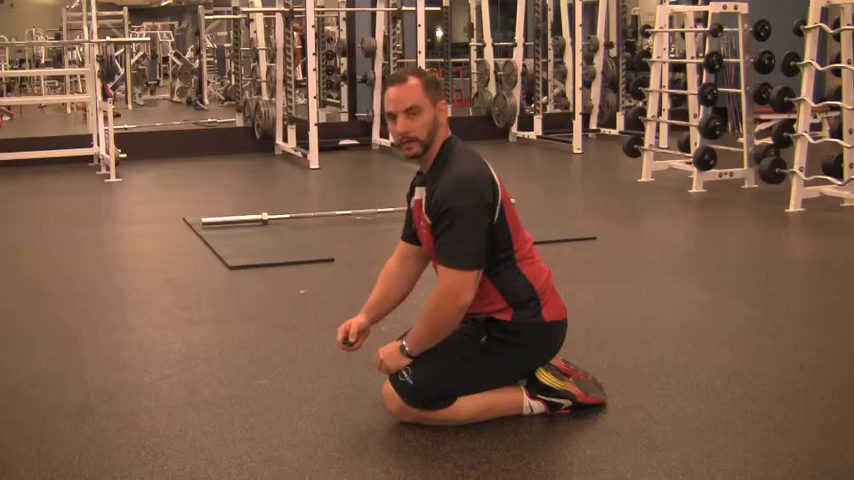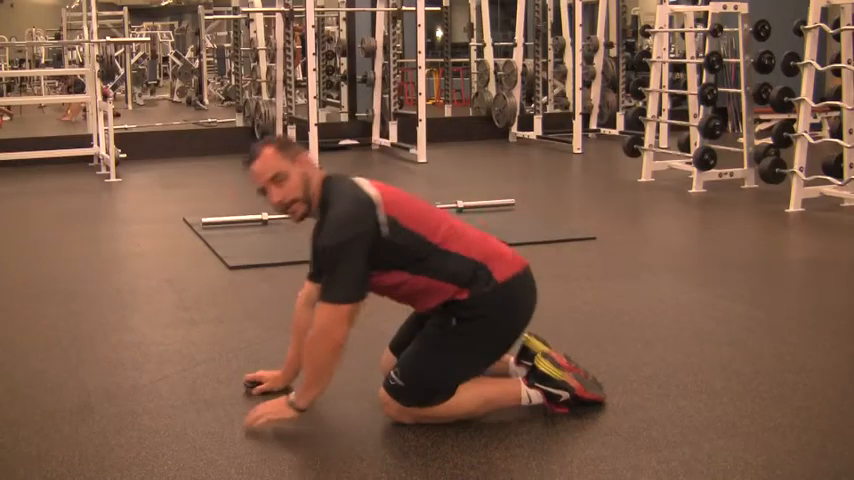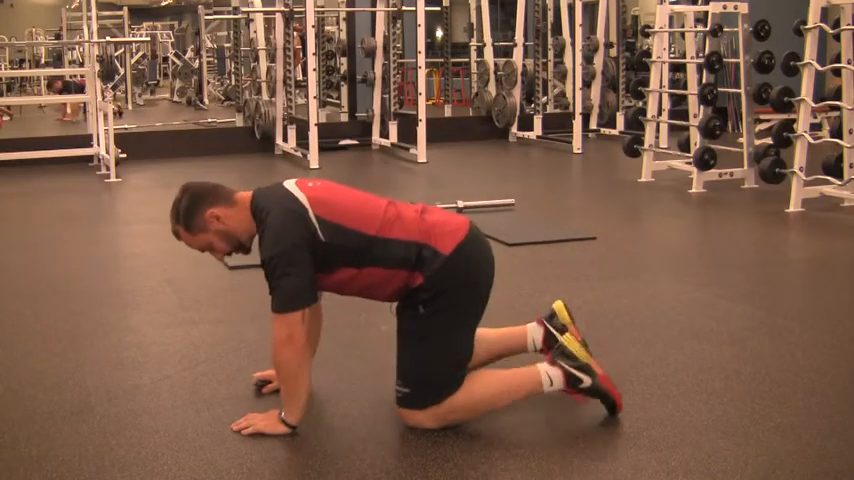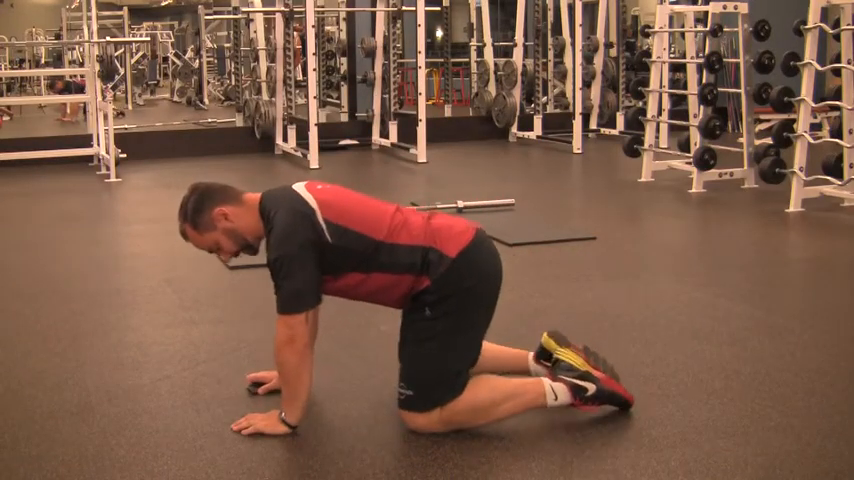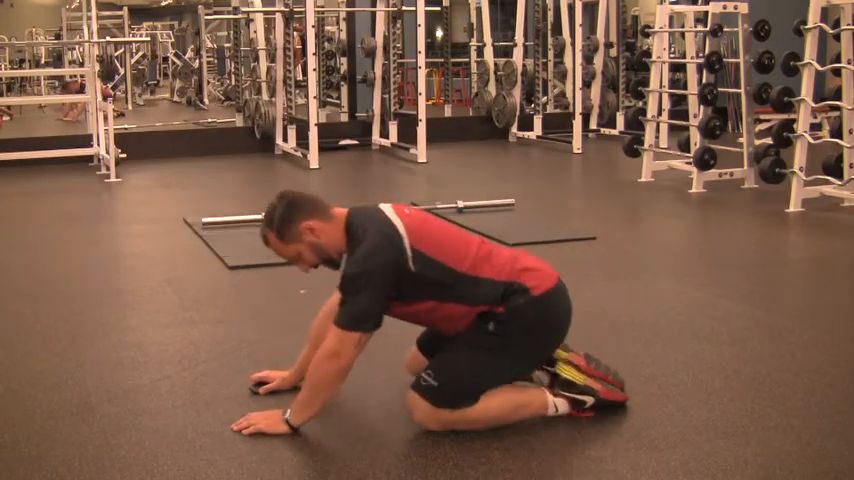
dt=1s
person 1, frame 1
left shoulder: (460, 183)
right shoulder: (427, 178)
left elbow: (456, 295)
right elbow: (407, 260)
left wrist: (406, 349)
right wrist: (365, 317)
left hip: (520, 324)
right hip: (497, 312)
left knee: (401, 399)
right knee: (409, 364)
left ankle: (537, 394)
right ankle: (523, 367)
person 1, frame 2
left shoulder: (345, 220)
right shoulder: (339, 201)
left elbow: (332, 329)
right elbow: (311, 301)
left wrist: (295, 402)
right wrist: (288, 371)
left hip: (493, 293)
right hip: (489, 282)
left knee: (402, 402)
right knee: (393, 364)
left ankle: (538, 385)
right ankle: (518, 362)
person 1, frame 3
left shoulder: (280, 233)
right shoulder: (280, 203)
left elbow: (291, 334)
right elbow: (309, 304)
left wrist: (288, 416)
right wrist: (293, 373)
left hip: (449, 267)
right hip: (452, 249)
left knee: (421, 409)
right knee: (434, 356)
left ankle: (558, 373)
right ankle: (543, 333)
person 1, frame 4
left shoulder: (287, 232)
right shoulder: (288, 205)
left elbow: (294, 336)
right elbow: (305, 312)
left wrist: (288, 417)
right wrist: (290, 374)
left hip: (457, 273)
right hip: (462, 256)
left knee: (421, 413)
right knee: (422, 364)
left ankle: (563, 386)
right ankle: (543, 360)
person 1, frame 5
left shoulder: (373, 251)
right shoulder: (367, 224)
left elbow: (338, 354)
right elbow: (335, 311)
left wrist: (290, 419)
right wrist: (295, 374)
left hip: (531, 308)
right hip: (522, 295)
left knee: (427, 408)
right knee: (418, 363)
left ankle: (566, 395)
right ankle: (546, 367)
